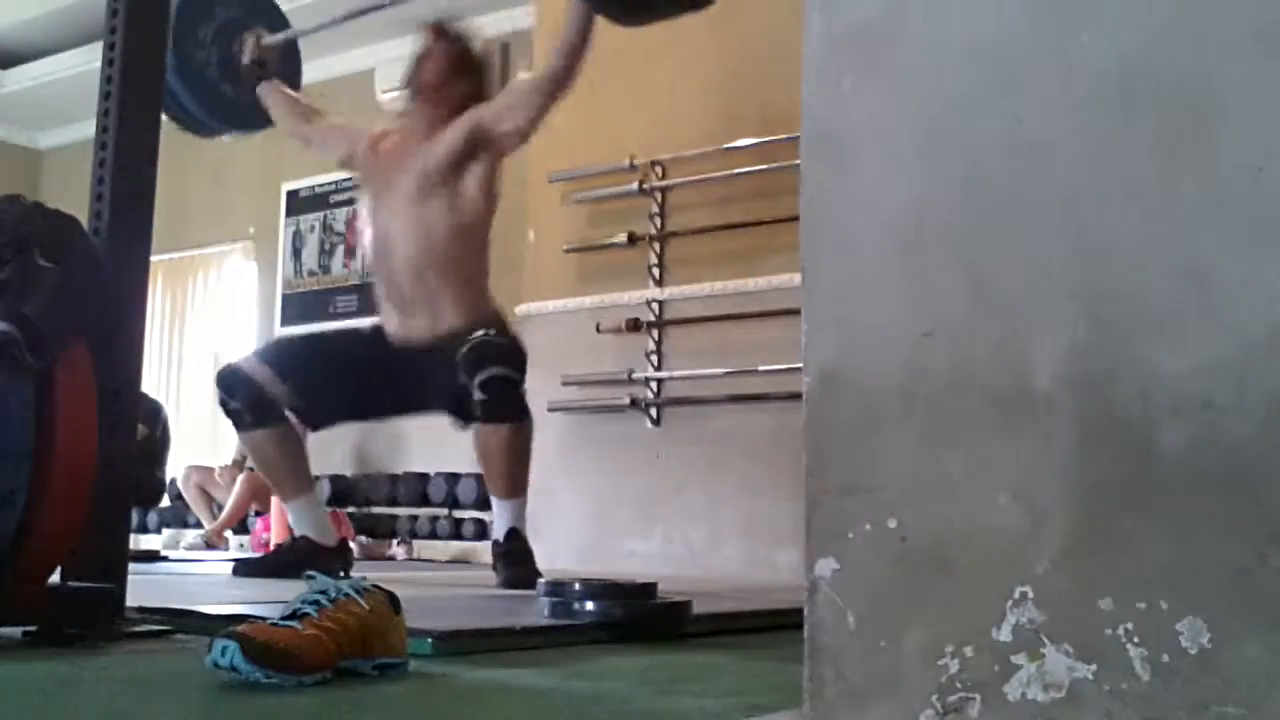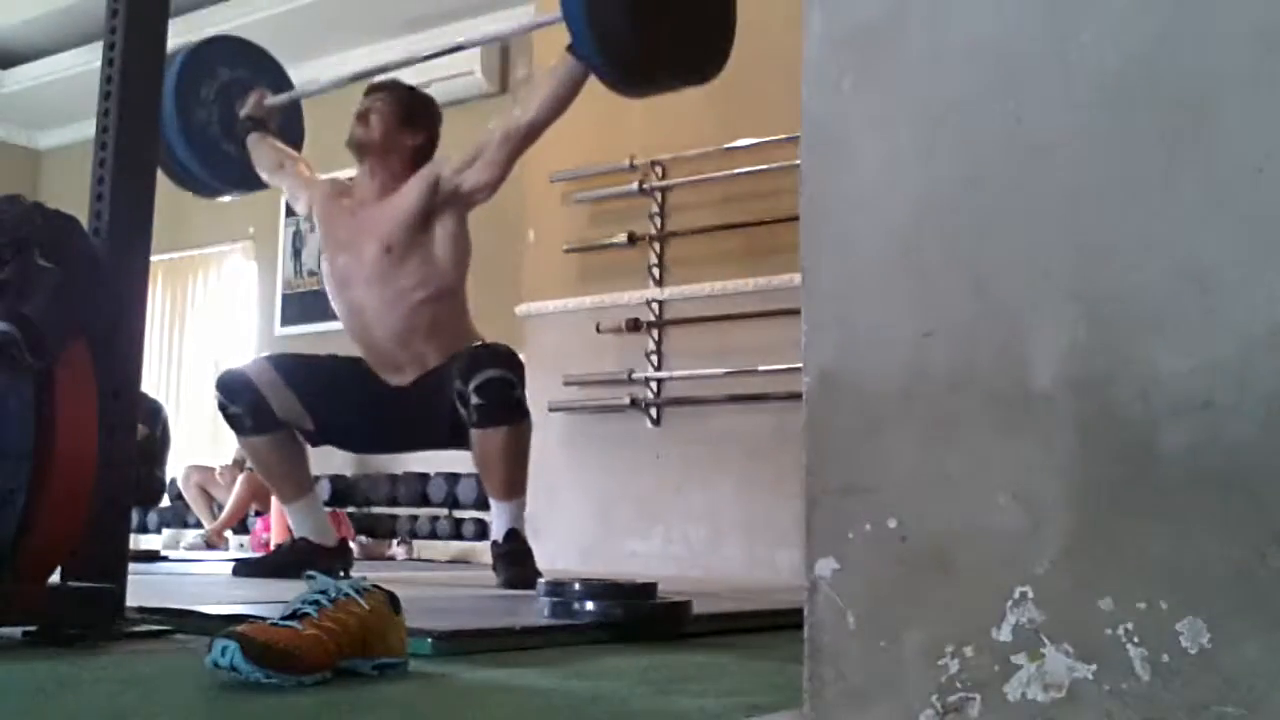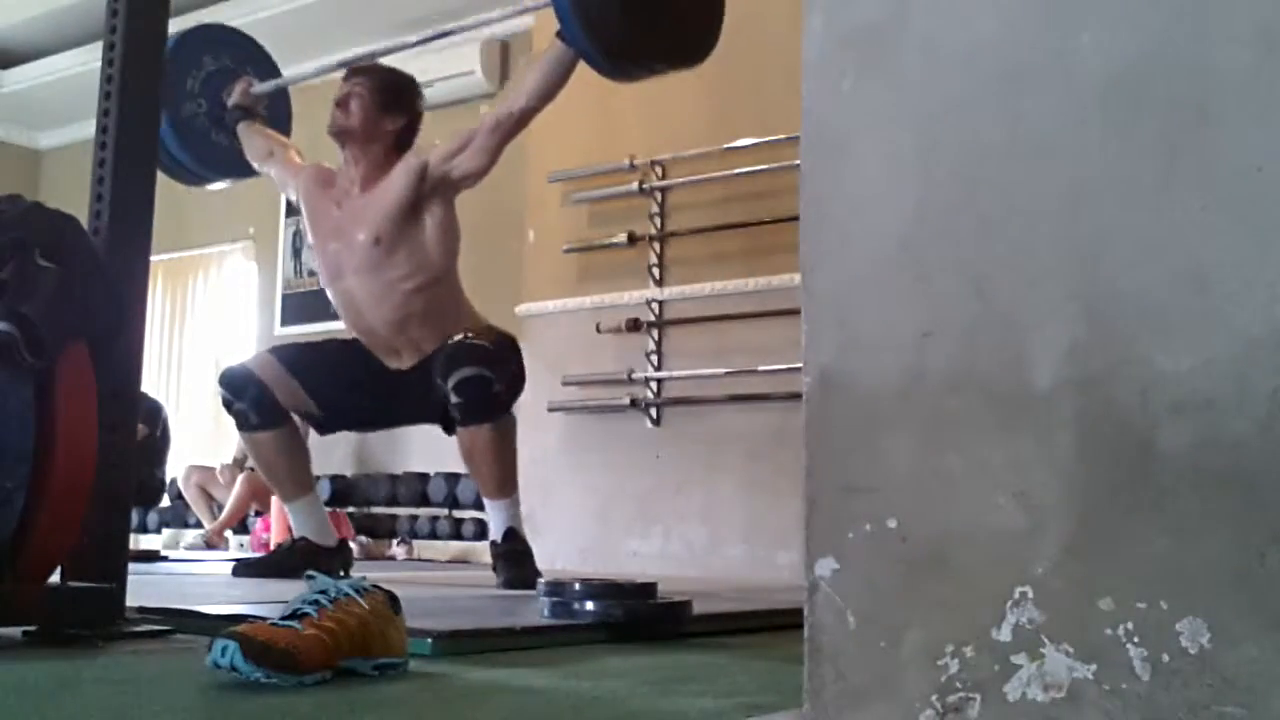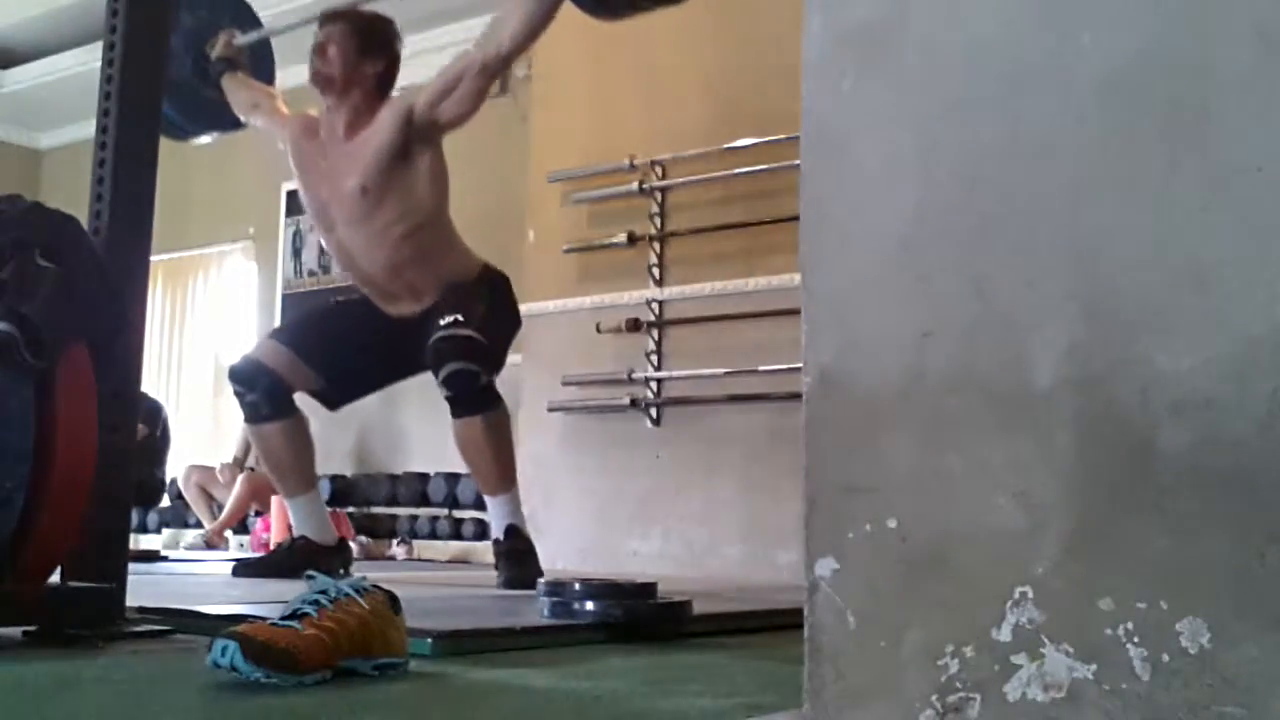
dt=0.3s
person 1, frame 1
left shoulder: (475, 133)
right shoulder: (373, 146)
left elbow: (558, 67)
right elbow: (305, 120)
right wrist: (261, 73)
left hip: (457, 339)
right hip: (392, 347)
left knee: (492, 369)
right knee: (242, 382)
left ankle: (508, 537)
right ankle: (316, 539)
person 1, frame 2
left shoulder: (434, 192)
right shoulder: (326, 203)
left elbow: (521, 125)
right elbow: (277, 166)
right wrist: (254, 126)
left hip: (459, 391)
right hip: (383, 394)
left knee: (491, 375)
right knee: (242, 390)
left ankle: (509, 543)
right ankle: (318, 542)
person 1, frame 3
left shoulder: (422, 178)
right shoulder: (314, 187)
left elbow: (512, 111)
right elbow: (268, 153)
left wrist: (572, 36)
right wrist: (241, 113)
left hip: (462, 365)
right hip: (383, 371)
left knee: (469, 374)
right knee: (247, 385)
left ankle: (508, 541)
right ankle: (318, 542)
person 1, frame 4
left shoulder: (405, 120)
right shoulder: (301, 134)
right elbow: (254, 103)
left hip: (466, 298)
right hip: (386, 311)
left knee: (459, 366)
right knee: (257, 375)
left ankle: (511, 540)
right ankle: (316, 539)
